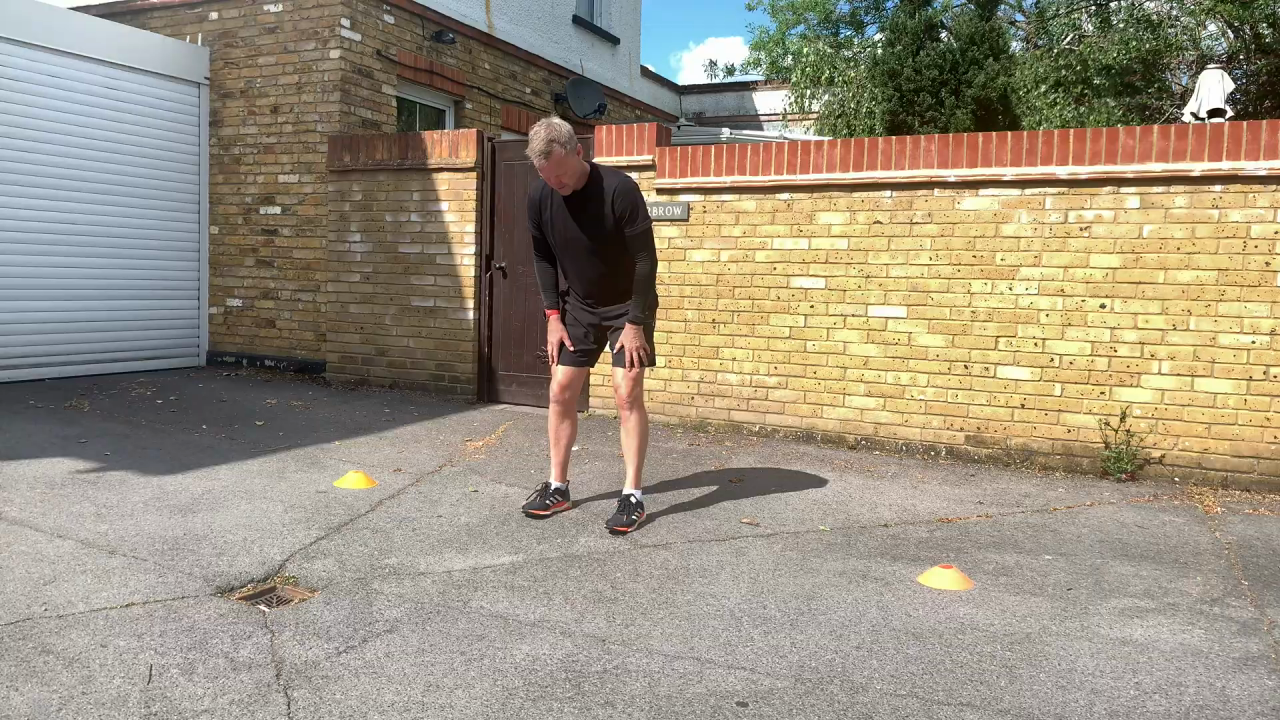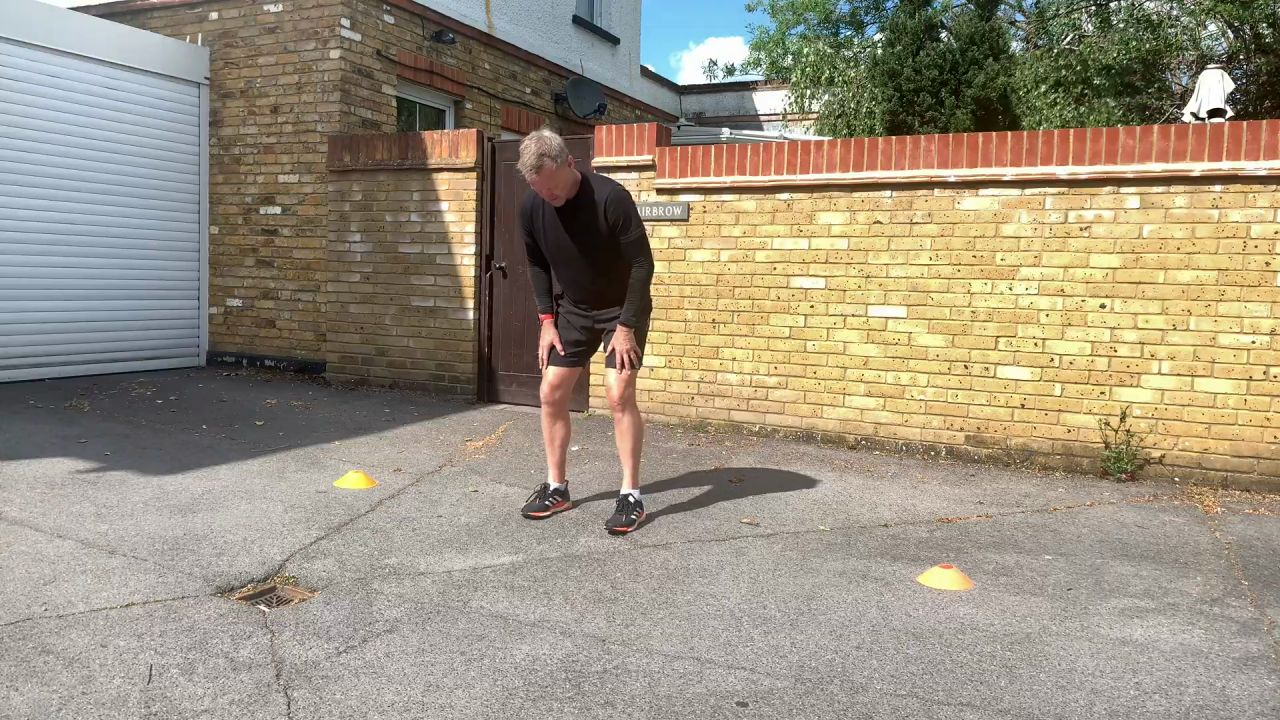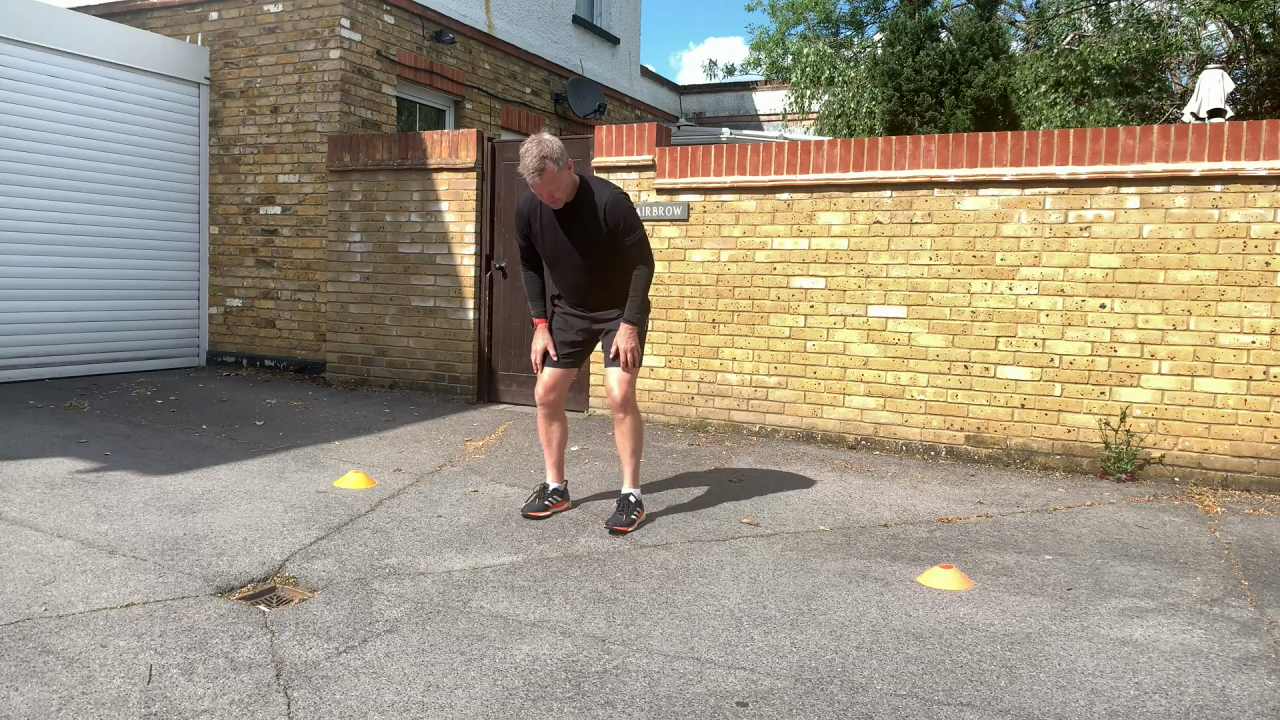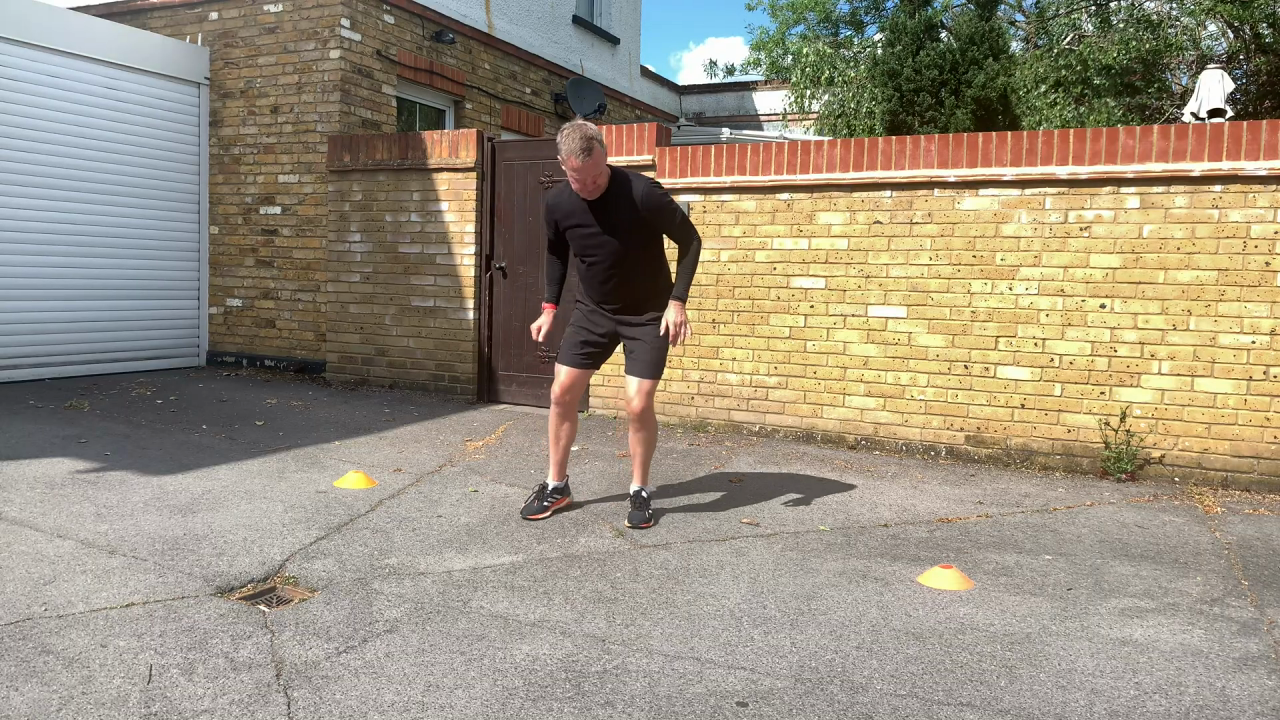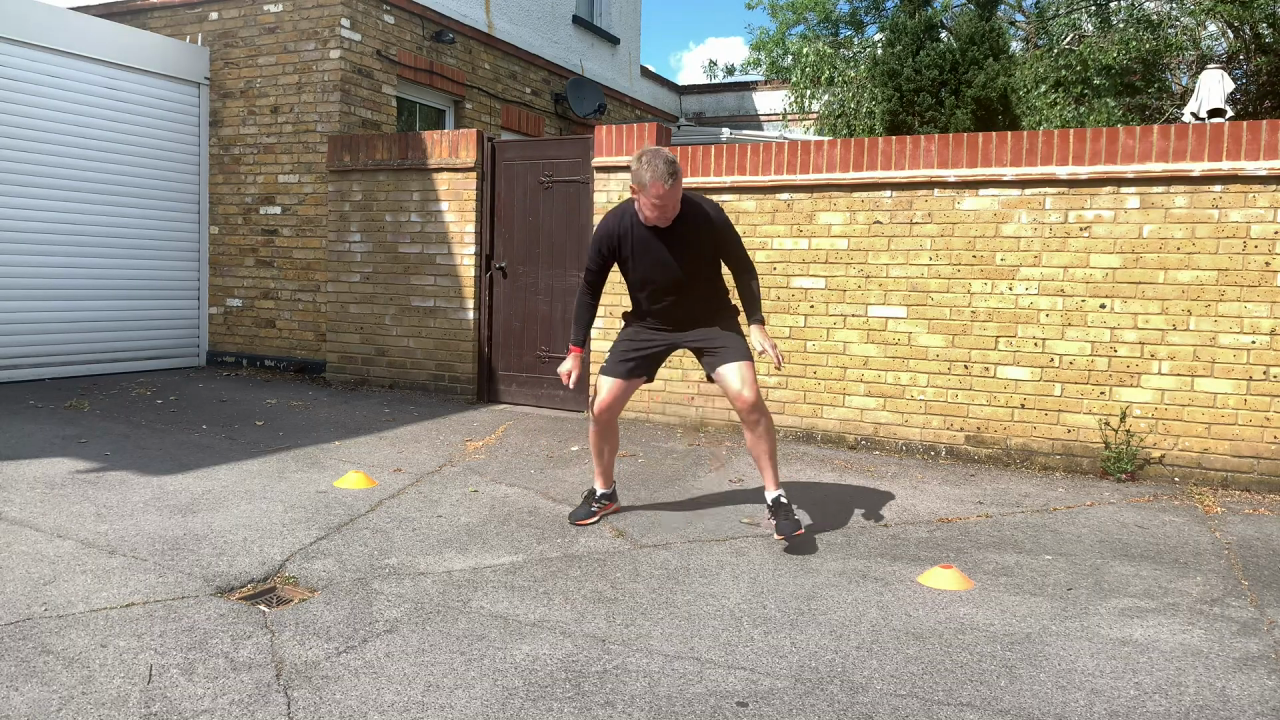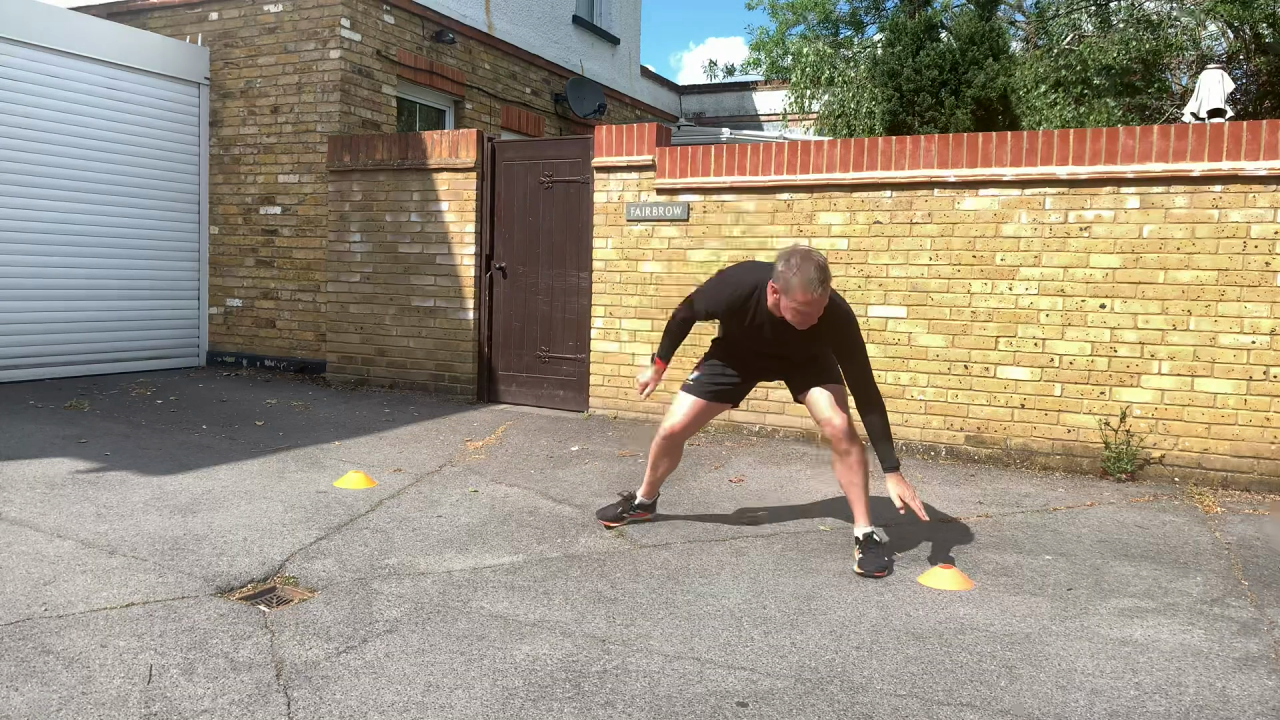
dt=0.3s
person 1, frame 1
left shoulder: (620, 190)
right shoulder: (539, 198)
left elbow: (646, 260)
right elbow: (543, 258)
left wrist: (635, 323)
right wrist: (553, 315)
left hip: (628, 307)
right hip: (579, 307)
left knee: (627, 394)
right knee: (561, 393)
left ankle: (633, 496)
right ankle: (557, 487)
person 1, frame 2
left shoulder: (611, 198)
right shoulder: (531, 207)
left elbow: (641, 265)
right elbow: (537, 263)
left wrist: (626, 326)
right wrist: (547, 320)
left hip: (621, 308)
right hip: (573, 309)
left knee: (619, 395)
right knee: (551, 393)
left ankle: (631, 496)
right ankle: (556, 487)
person 1, frame 3
left shoulder: (609, 202)
right shoulder: (527, 210)
left elbow: (643, 263)
right elbow: (531, 267)
left wrist: (630, 324)
right wrist: (541, 324)
left hip: (620, 311)
right hip: (570, 310)
left knee: (619, 396)
right knee: (547, 395)
left ankle: (631, 496)
right ankle: (555, 488)
person 1, frame 4
left shoulder: (644, 193)
right shoulder: (558, 203)
left elbow: (690, 241)
right elbow: (556, 253)
left wrist: (677, 301)
right wrist: (549, 308)
left hip: (648, 314)
right hip: (593, 310)
left knee: (638, 405)
right knee: (563, 394)
left ankle: (640, 492)
right ankle: (556, 485)
person 1, frame 5
left shoulder: (706, 217)
right shoulder: (615, 227)
left elbow: (742, 268)
right elbow: (589, 287)
left wrist: (757, 326)
right wrist: (575, 351)
left hip: (711, 321)
right hip: (648, 324)
left knee: (748, 398)
right knee: (603, 408)
left ankle: (775, 497)
right ankle: (603, 492)
person 1, frame 6
left shoulder: (836, 317)
right shoulder: (735, 289)
left elbow: (865, 392)
right elbow: (686, 313)
left wrist: (892, 473)
right wrist: (658, 365)
left hip: (804, 362)
right hip: (737, 357)
left knee: (839, 427)
right knee: (672, 429)
left ankle: (866, 535)
right ankle: (643, 501)
